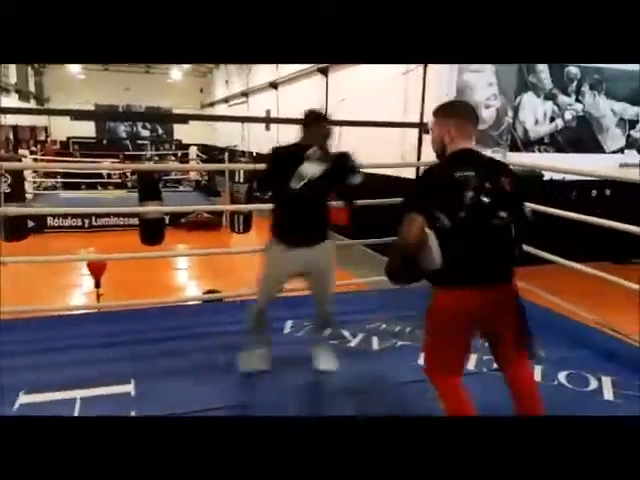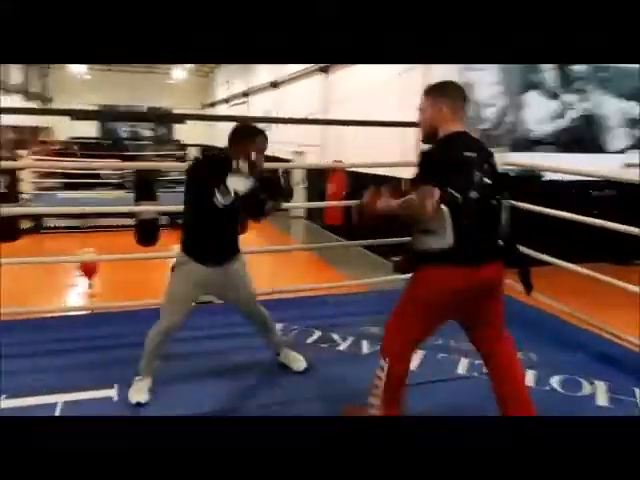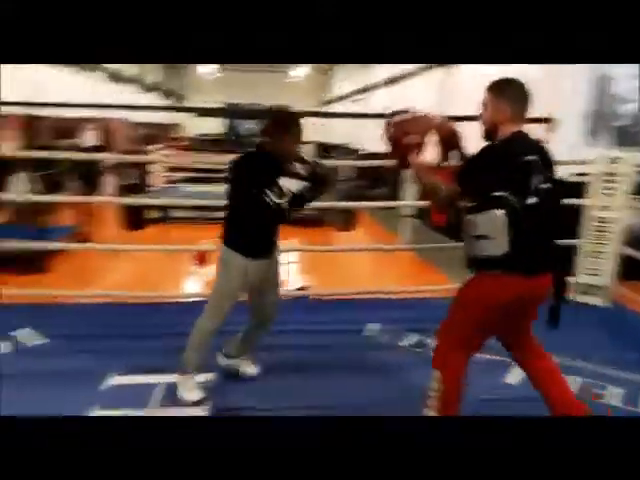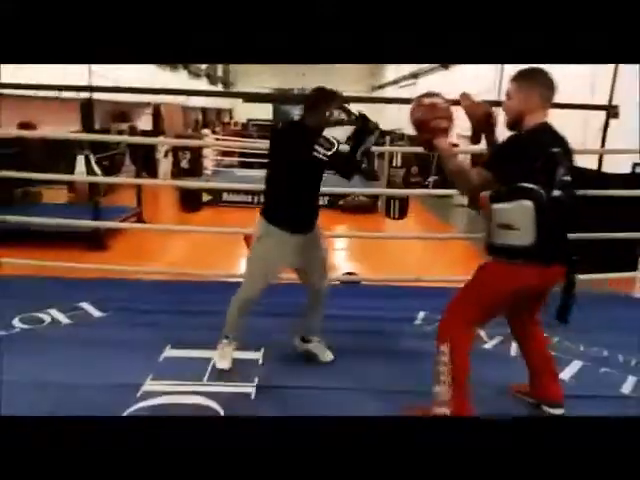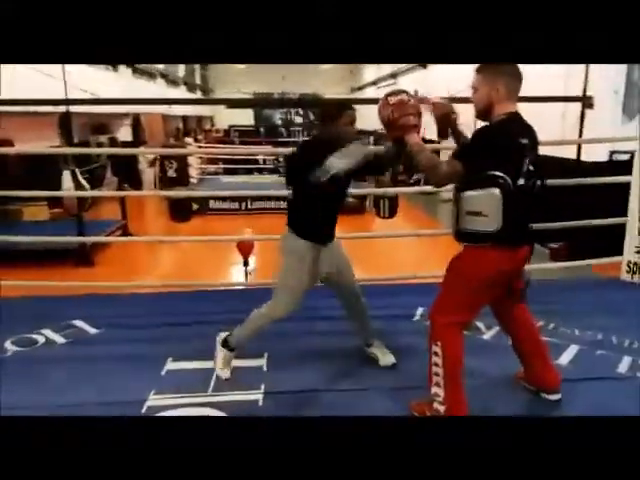
dt=0.3s
person 1, frame 1
left shoulder: (434, 176)
right shoulder: (503, 173)
left elbow: (411, 235)
right elbow: (521, 224)
left wrist: (399, 257)
left hip: (455, 292)
right hip: (501, 287)
left knee: (442, 368)
right knee: (515, 360)
person 1, frame 2
left shoulder: (438, 155)
right shoulder: (481, 153)
left elbow: (424, 209)
left wrist: (386, 205)
right wrist: (402, 202)
left hip: (444, 271)
right hip: (488, 267)
left knee: (398, 341)
right knee: (498, 349)
left ankle: (379, 411)
right ankle: (521, 412)
person 1, frame 3
left shoulder: (496, 154)
right shoulder: (538, 154)
left elbow: (442, 197)
left wrist: (415, 161)
left hip: (499, 277)
right hip: (539, 274)
left knee: (451, 350)
right knee: (521, 343)
left ankle: (441, 412)
right ankle: (572, 412)
person 1, frame 4
left shoulder: (523, 144)
right shoulder: (558, 146)
left elbow: (470, 183)
left wrist: (442, 143)
right wrist: (488, 132)
left hip: (516, 264)
right hip: (550, 263)
left knee: (455, 325)
right knee: (524, 322)
left ankle: (450, 409)
right ankle: (548, 395)
person 1, frame 5
left shoulder: (492, 135)
right shoulder: (523, 133)
left elbow: (441, 175)
left wrist: (411, 137)
right wrist: (453, 129)
left hip: (487, 250)
right hip: (515, 245)
left knee: (445, 322)
right knee: (512, 310)
left ankle: (448, 408)
right ankle: (545, 380)
person 2, frame 1
left shoulder: (331, 163)
right shoulder: (281, 157)
left elbow: (349, 191)
right elbow: (278, 193)
left wrist: (352, 175)
right wrist: (307, 171)
left hip: (318, 245)
right hip: (283, 244)
left knee: (325, 306)
right knee: (263, 302)
left ankle: (319, 345)
right ankle: (259, 347)
person 2, frame 2
left shoulder: (248, 176)
right shoulder: (202, 169)
left elbow: (256, 212)
right elbow: (204, 210)
left wrist: (269, 199)
right wrist: (237, 185)
left hip: (229, 261)
right hip: (194, 262)
left knee: (255, 312)
right knee: (168, 324)
left ankle: (281, 350)
right ankle: (143, 376)
person 2, frame 3
left shoulder: (280, 165)
right shoulder: (246, 165)
left elbow: (295, 204)
right elbow: (258, 208)
left wrist: (315, 183)
right wrist: (294, 181)
left hip: (266, 254)
right hip: (238, 254)
left knee: (266, 312)
right knee: (213, 319)
left ankle: (232, 354)
right ankle: (187, 373)
person 2, frame 4
left shoulder: (321, 137)
right shoulder: (285, 135)
left elbow: (349, 169)
right elbow: (312, 158)
right wrist: (337, 137)
left hip: (307, 229)
right hip: (275, 228)
left knee: (318, 289)
right knee: (250, 291)
left ankle: (308, 339)
right ankle: (228, 340)
person 2, frame 5
left shoulder: (341, 149)
right shoulder: (310, 150)
left elbow: (377, 166)
right wrist: (346, 159)
left hip: (326, 241)
right hip: (302, 242)
left knee: (352, 295)
right knee: (281, 307)
left ankle: (370, 342)
right ankle: (229, 343)
